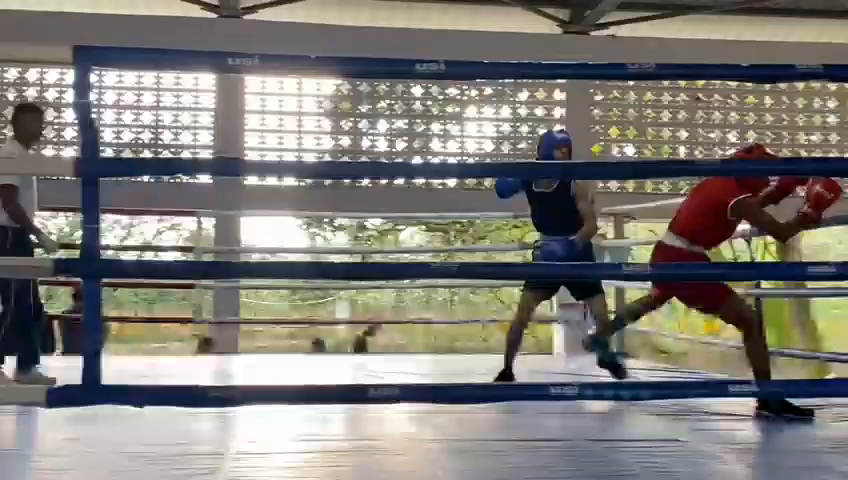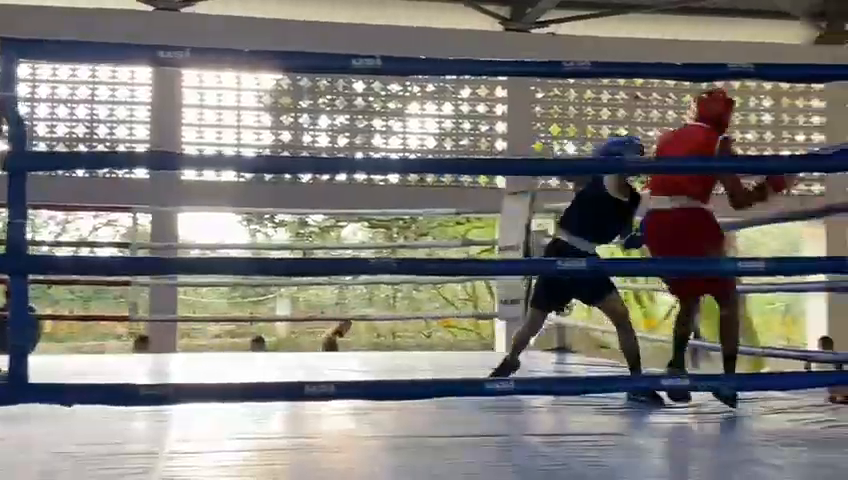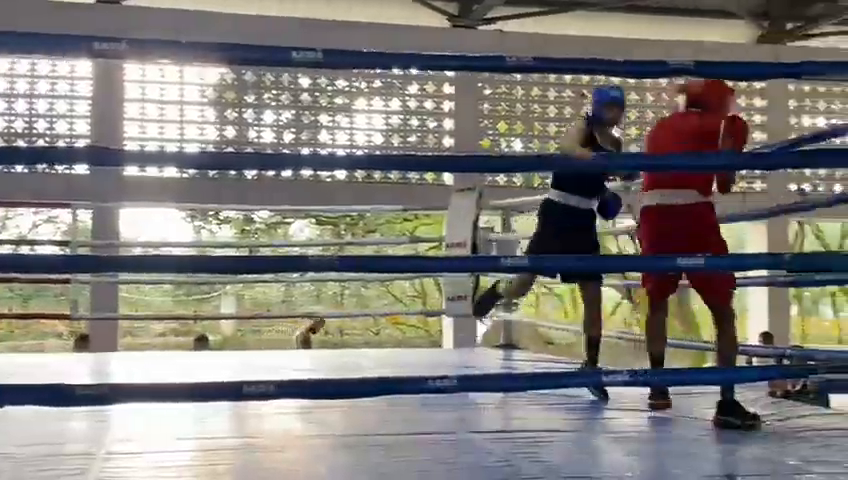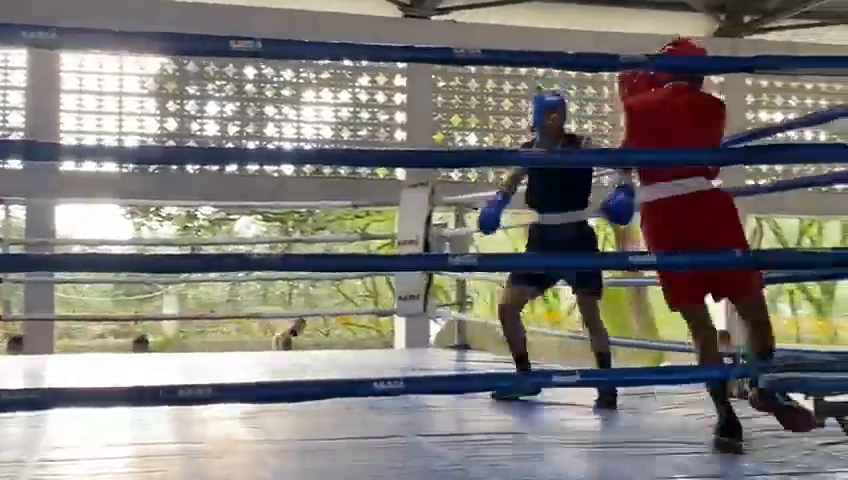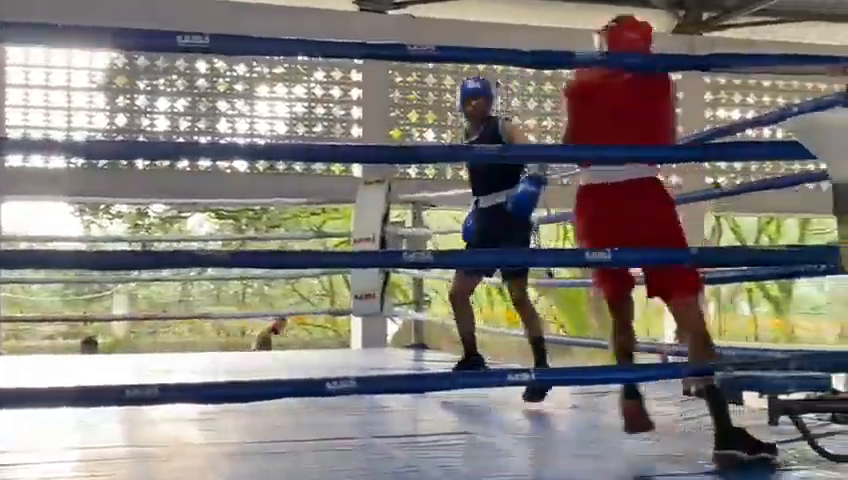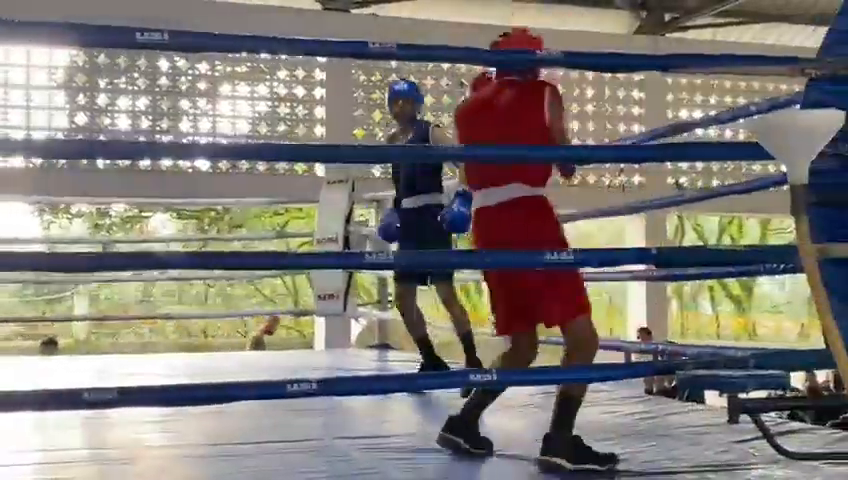
dt=0.2s
person 1, frame 1
left shoulder: (719, 184)
right shoulder: (741, 201)
right elbow: (781, 233)
left wrist: (784, 187)
right wrist: (812, 209)
left hip: (662, 257)
left knee: (657, 299)
right knee: (751, 322)
left ankle: (602, 336)
right ankle: (769, 400)
person 1, frame 2
left shoulder: (670, 137)
right shoulder: (718, 140)
right elbow: (739, 201)
right wrist: (768, 187)
left hip: (657, 223)
right hip: (693, 223)
left knee: (689, 303)
right knee: (729, 302)
left ankle: (677, 372)
person 1, frame 3
left shoulder: (661, 127)
right shoulder: (719, 128)
right elbow: (725, 185)
left hip: (654, 220)
right hip: (695, 219)
left knee: (656, 305)
right knee: (722, 313)
left ankle: (657, 386)
right ankle: (727, 405)
person 1, frame 4
left shoulder: (638, 106)
right shoulder: (712, 106)
left hip: (662, 218)
right hip: (709, 208)
left knee: (700, 327)
right knee: (754, 309)
left ankle: (726, 419)
right ankle: (767, 390)
person 1, frame 5
left shoulder: (582, 88)
right shoulder: (660, 84)
left elbow: (571, 147)
right elbow: (667, 146)
left hip: (597, 206)
right hip: (646, 200)
left knee: (618, 310)
right knee: (690, 316)
left ankle: (631, 398)
right ankle: (724, 430)
person 1, frame 6
left shoulder: (469, 107)
right shoulder: (543, 94)
right elbow: (566, 167)
left hip: (486, 225)
right hip: (528, 220)
left knee: (523, 346)
right knee: (582, 337)
left ankle: (463, 421)
right ankle: (560, 438)
person 2, frame 1
left shoulder: (575, 182)
right shoulder: (531, 179)
left elbow: (591, 226)
right elbow: (506, 189)
left wrist: (568, 244)
right wrist: (508, 180)
left hip: (578, 253)
right hip: (549, 252)
left knee: (601, 318)
right knee: (523, 312)
left ankle: (606, 354)
right ankle: (507, 371)
person 2, frame 2
left shoulder: (633, 200)
right shoulder: (596, 180)
left elbow: (624, 234)
left wrist: (633, 235)
left hip: (587, 259)
right hip: (560, 253)
left knee: (622, 317)
right knee: (534, 322)
right ankle: (510, 361)
person 2, frame 3
left shoulder: (614, 144)
right shoulder: (583, 127)
right elbow: (569, 149)
left wrist: (608, 198)
left hip: (583, 222)
right hip: (556, 215)
left knee: (593, 300)
right knee: (521, 287)
left ankle: (591, 369)
right ankle: (496, 293)
person 2, frame 4
left shoulder: (578, 144)
right shoulder: (528, 148)
right elbow: (513, 179)
right wrist: (498, 200)
left hip: (576, 235)
right hip: (543, 235)
left knee: (589, 313)
right knee: (508, 305)
left ankle: (607, 384)
right ankle: (525, 373)
person 2, frame 5
left shoulder: (501, 127)
right shoulder: (469, 134)
left wrist: (532, 183)
left hip: (510, 217)
right hip: (486, 219)
left knee: (517, 294)
right knee: (458, 293)
left ankle: (541, 367)
right ankle: (472, 359)
person 2, frame 6
left shoulder: (431, 133)
right shoulder: (393, 141)
left wrist: (461, 197)
right wrist: (392, 214)
left hip: (433, 218)
right hip: (412, 222)
left knee: (446, 294)
right knee: (403, 299)
left ankle: (473, 364)
right ankle: (432, 361)
